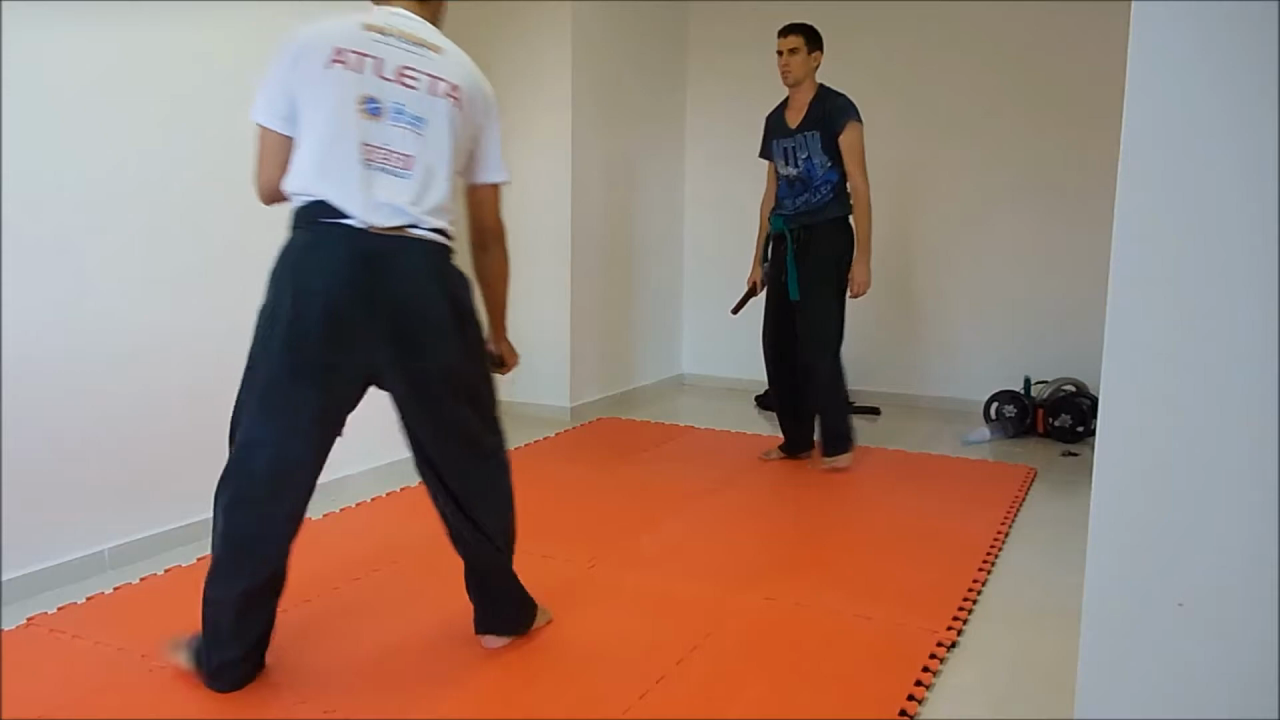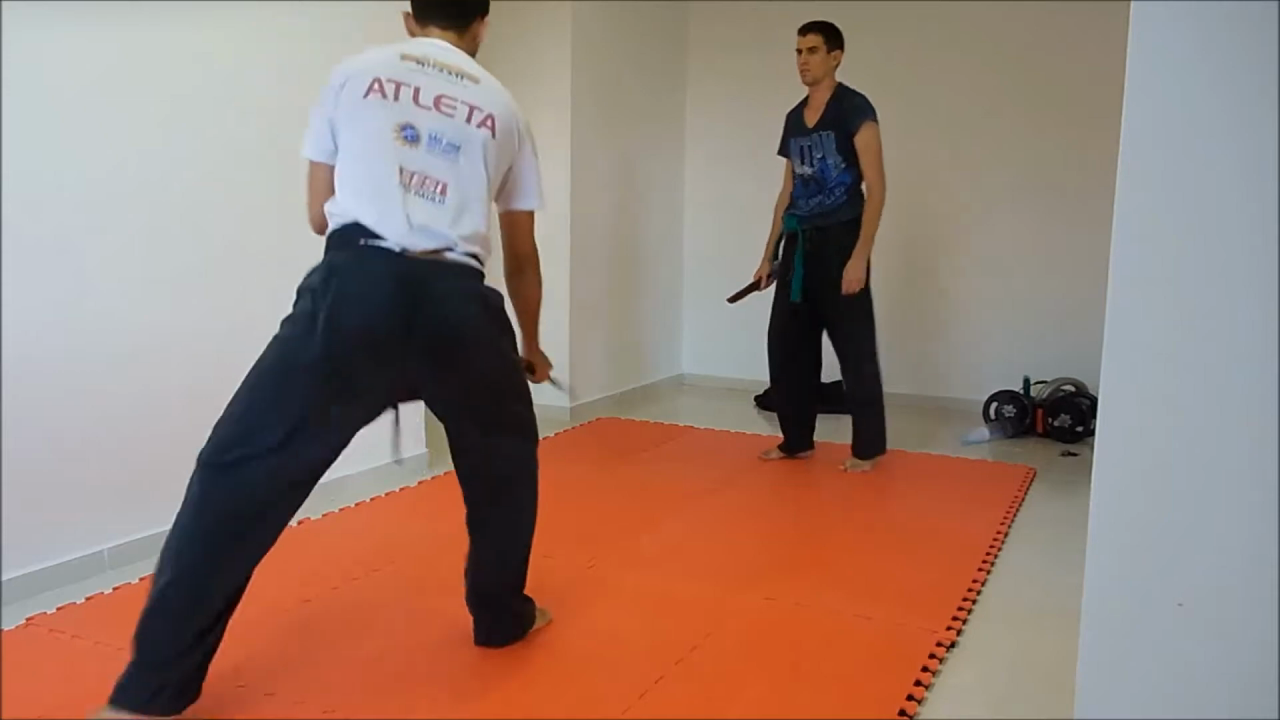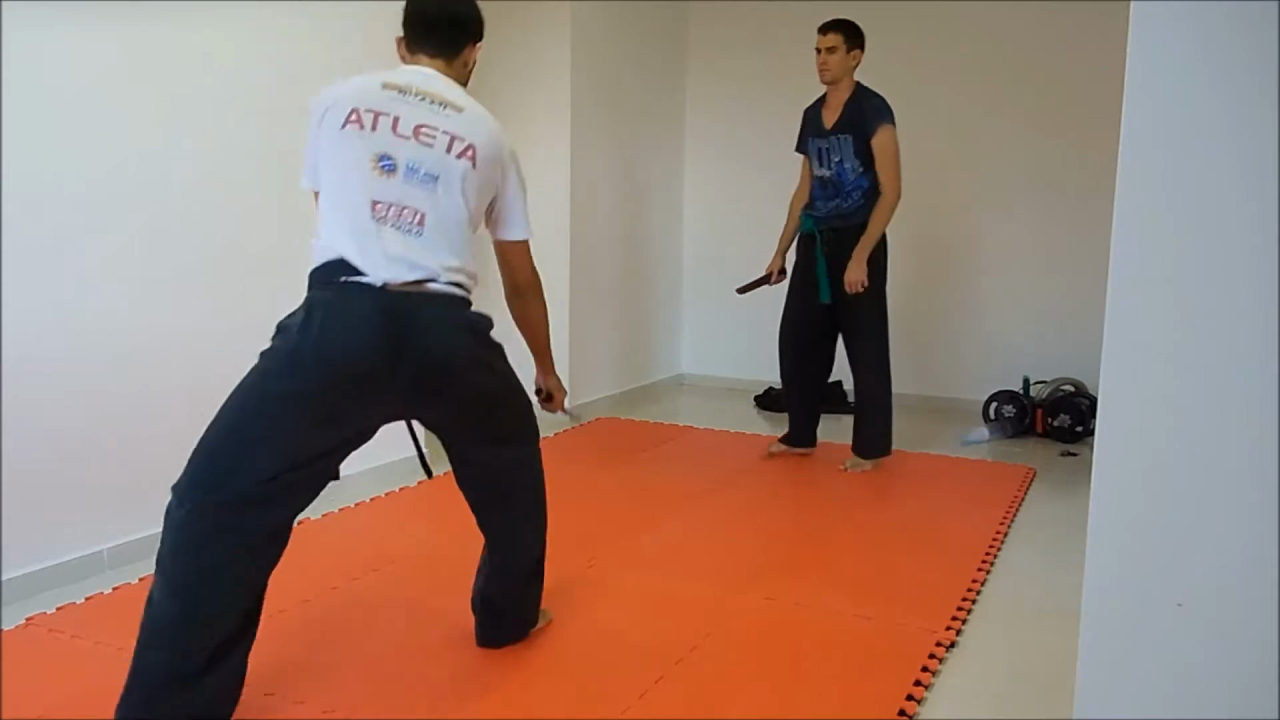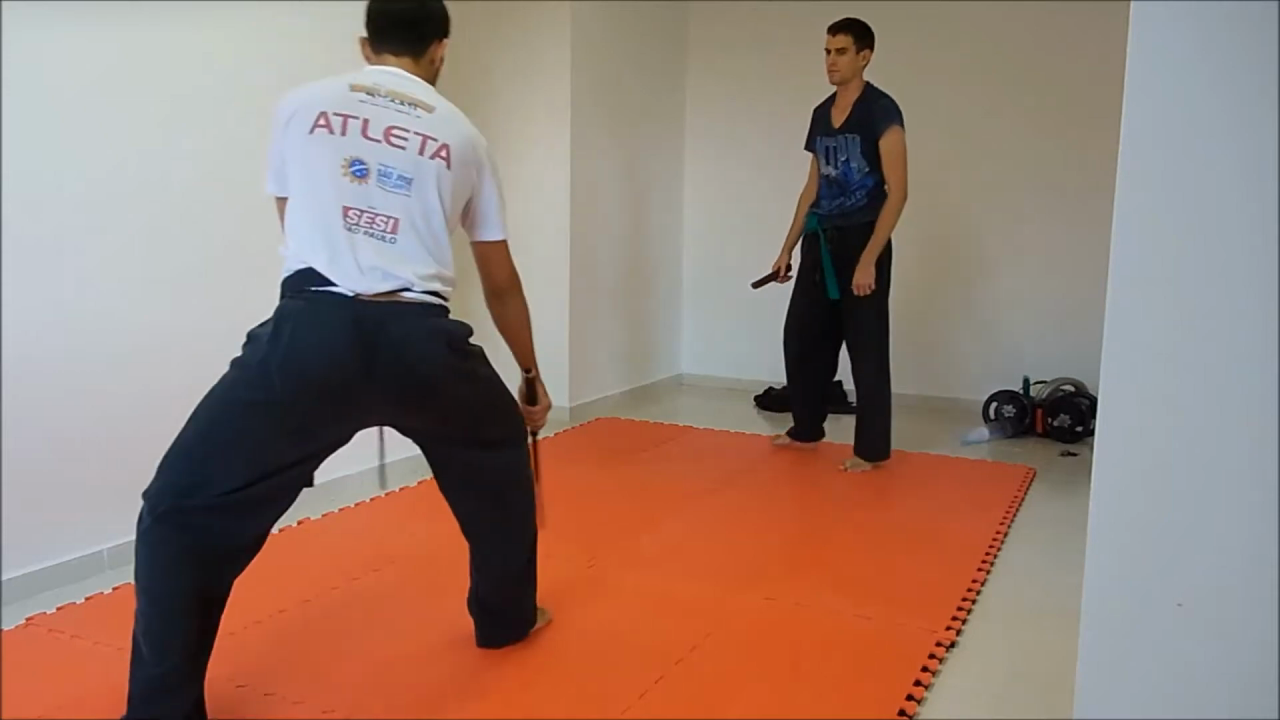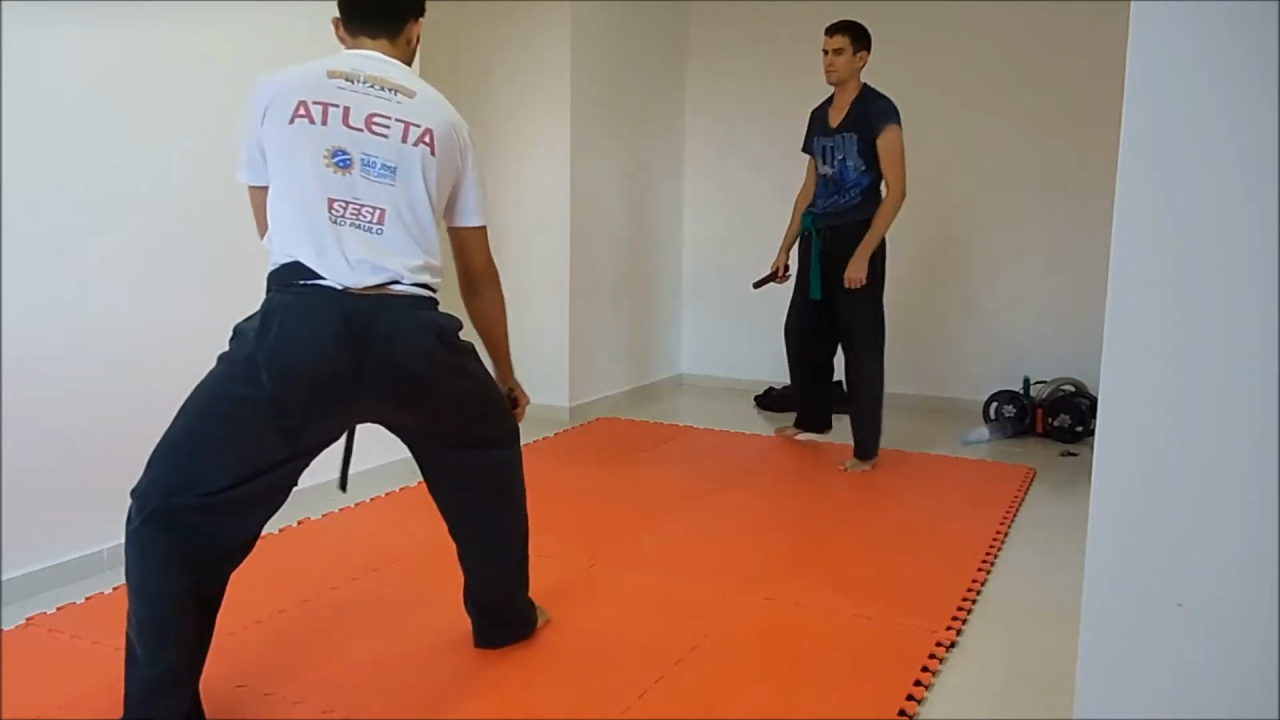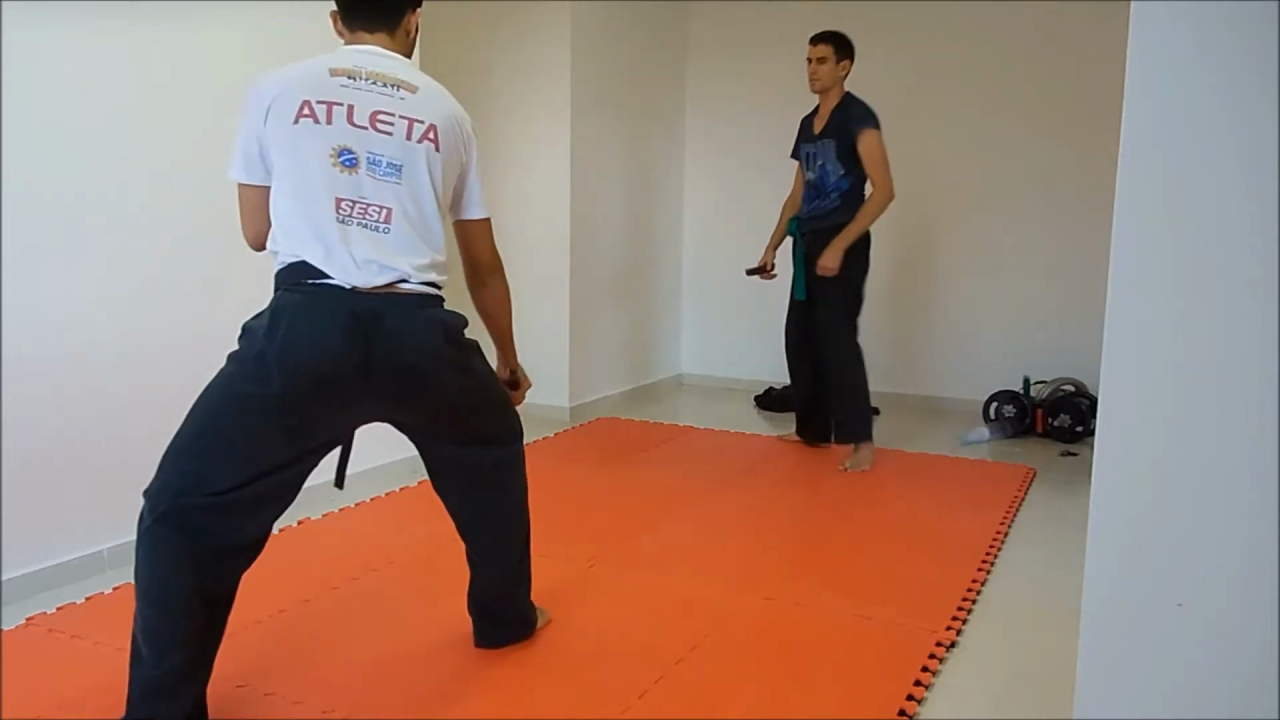
dt=0.2s
person 1, frame 1
right shoulder: (467, 77)
left elbow: (269, 184)
right elbow: (488, 230)
right wrist: (495, 331)
left hip: (322, 265)
right hip: (421, 278)
left knee: (268, 457)
right knee: (469, 448)
left ankle: (227, 654)
right ankle: (501, 611)
person 1, frame 2
left shoulder: (358, 75)
right shoulder: (503, 107)
left elbow: (320, 213)
right elbow: (522, 253)
right wrist: (530, 345)
left hip: (357, 289)
right hip: (456, 300)
left knee: (246, 466)
right knee: (505, 451)
right ankle: (503, 616)
person 1, frame 3
left shoulder: (337, 101)
right shoulder: (487, 134)
right elbow: (521, 281)
right wrist: (546, 371)
left hip: (338, 322)
right hip: (440, 332)
left knee: (219, 497)
right knee: (508, 457)
right ankle: (507, 615)
person 1, frame 4
left shoulder: (302, 105)
right shoulder: (461, 133)
right elbow: (501, 284)
right wrist: (532, 379)
left hip: (311, 333)
right hip: (416, 340)
left knee: (184, 509)
right knee: (498, 454)
right ankle: (506, 615)
person 1, frame 5
left shoulder: (278, 91)
right shoulder: (442, 117)
right elbow: (477, 275)
right wrist: (505, 375)
left hip: (300, 329)
right hip: (407, 334)
left knee: (173, 508)
right knee: (488, 452)
right ankle: (504, 615)
person 1, frame 6
left shoulder: (278, 90)
right shoulder: (446, 111)
left elbow: (257, 232)
right elbow: (483, 266)
right wrist: (508, 364)
left hip: (308, 328)
right hip: (416, 333)
left knee: (185, 509)
right knee: (492, 452)
right ankle: (504, 616)
person 2, frame 1
left shoulder: (838, 110)
right shoulder: (774, 120)
left elbow: (859, 187)
left wrist: (862, 257)
right wrist: (759, 258)
left hip: (826, 239)
right hip: (785, 243)
left knee: (817, 343)
right knee: (779, 345)
left ankle: (837, 444)
right ankle: (797, 440)
person 2, frame 2
left shoulder: (855, 109)
right shoulder: (794, 118)
left elbow: (875, 187)
left wrist: (861, 256)
right wrist: (769, 255)
left hip: (839, 241)
right hip: (798, 243)
left knee: (853, 345)
right knee: (787, 344)
left ankle: (869, 447)
right ankle: (797, 440)
person 2, frame 3
left shoulder: (873, 111)
right shoulder: (811, 115)
left elbow: (890, 191)
left wrist: (861, 256)
right wrist: (781, 250)
left hip: (856, 243)
right hip: (815, 243)
left knee: (865, 347)
right knee: (798, 339)
left ankle: (870, 447)
right ankle: (801, 435)
person 2, frame 4
left shoulder: (882, 111)
right shoulder: (820, 113)
left elbow: (897, 192)
left wrist: (869, 259)
right wrist: (788, 248)
left hip: (861, 242)
right hip: (820, 241)
left knee: (867, 348)
right knee: (802, 336)
left ankle: (871, 449)
right ankle: (806, 428)
person 2, frame 5
left shoulder: (879, 111)
right shoulder: (818, 115)
left elbow: (895, 190)
left wrist: (863, 253)
right wrist: (786, 247)
left hip: (855, 239)
right hip: (817, 240)
left knee: (860, 345)
right knee: (802, 332)
left ankle: (866, 449)
right ankle: (812, 418)
person 2, frame 6
left shoulder: (858, 117)
right shoulder: (808, 124)
left elbow: (882, 191)
left wrist: (840, 245)
right wrist: (773, 245)
left hip: (841, 242)
right hip: (808, 241)
left knee: (836, 335)
right knee: (801, 338)
left ankle: (859, 439)
right ankle: (813, 428)
